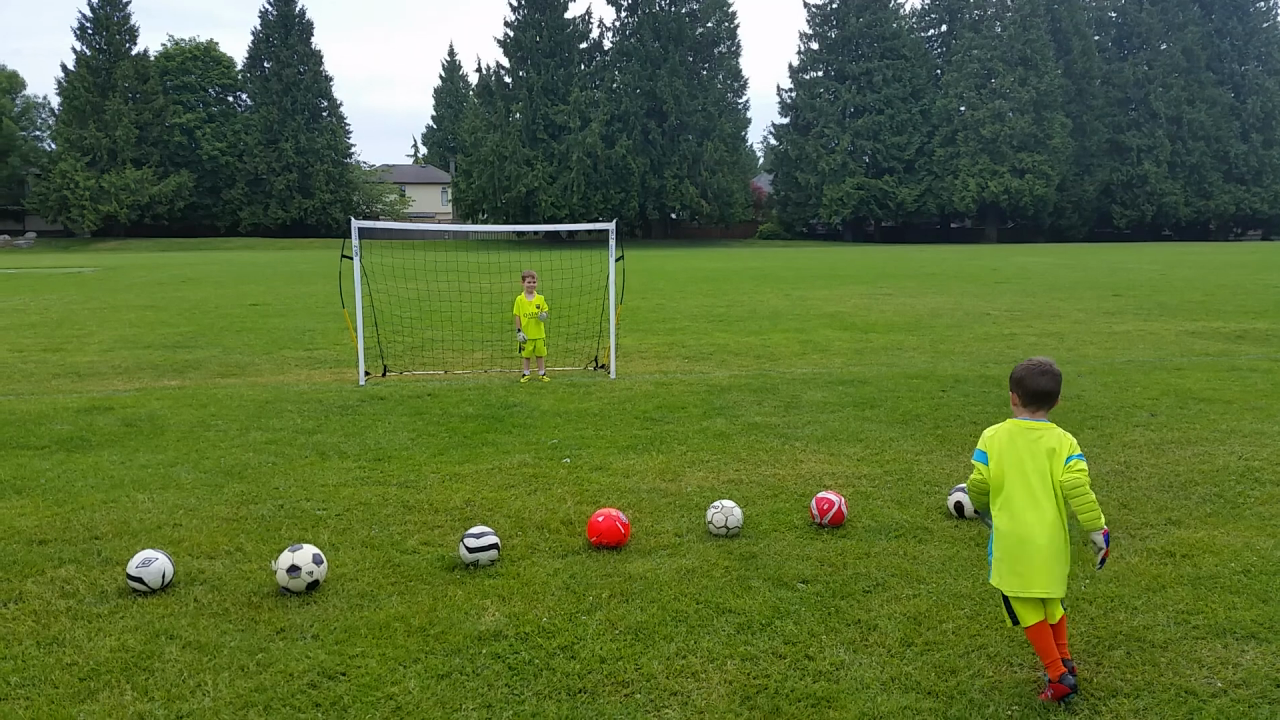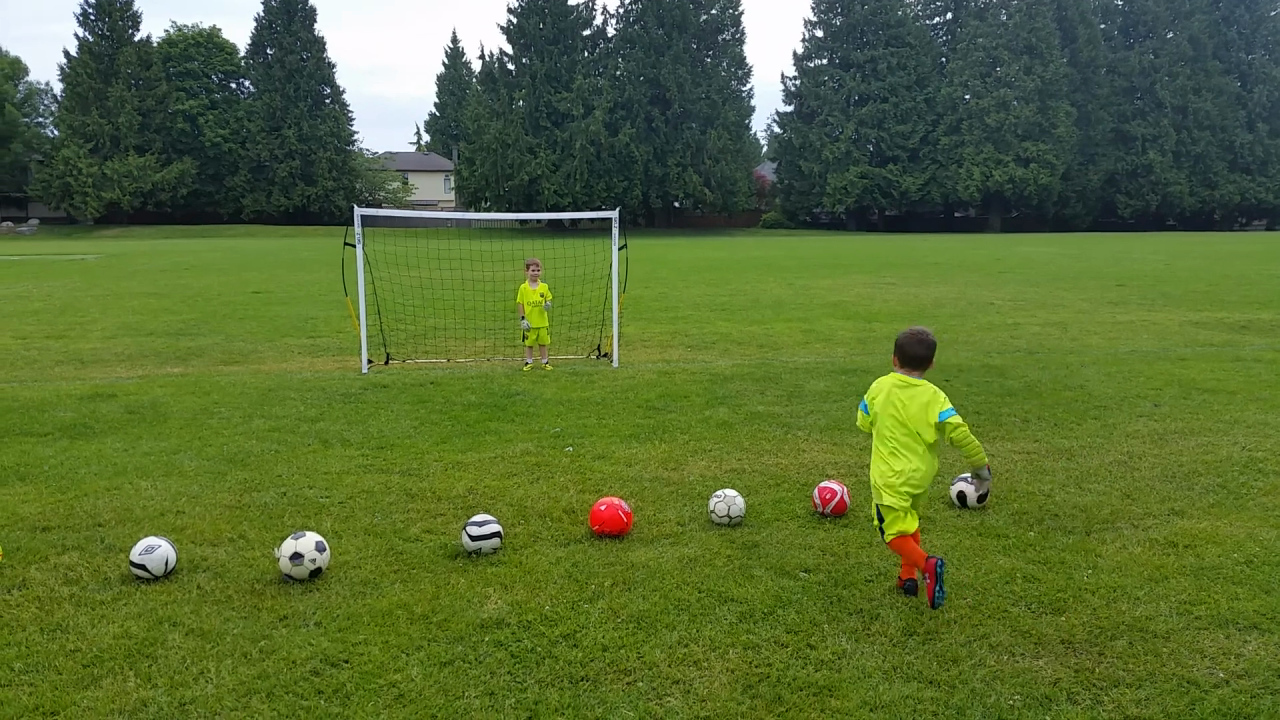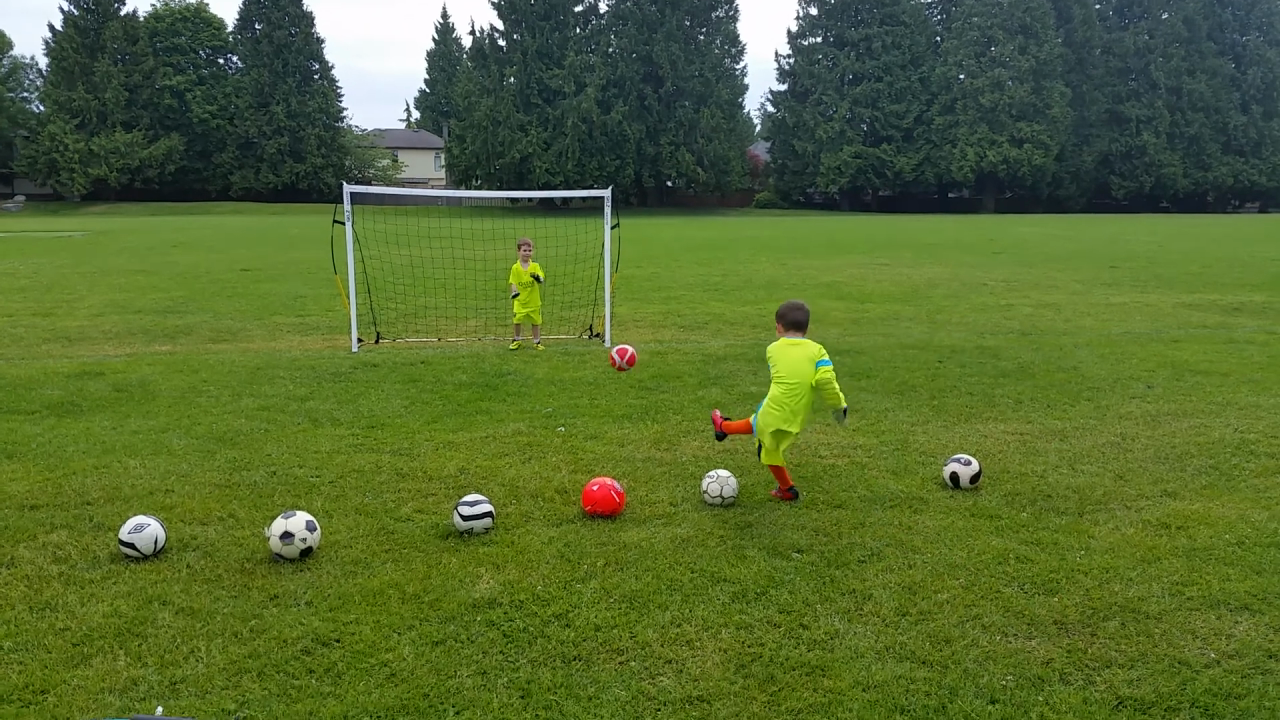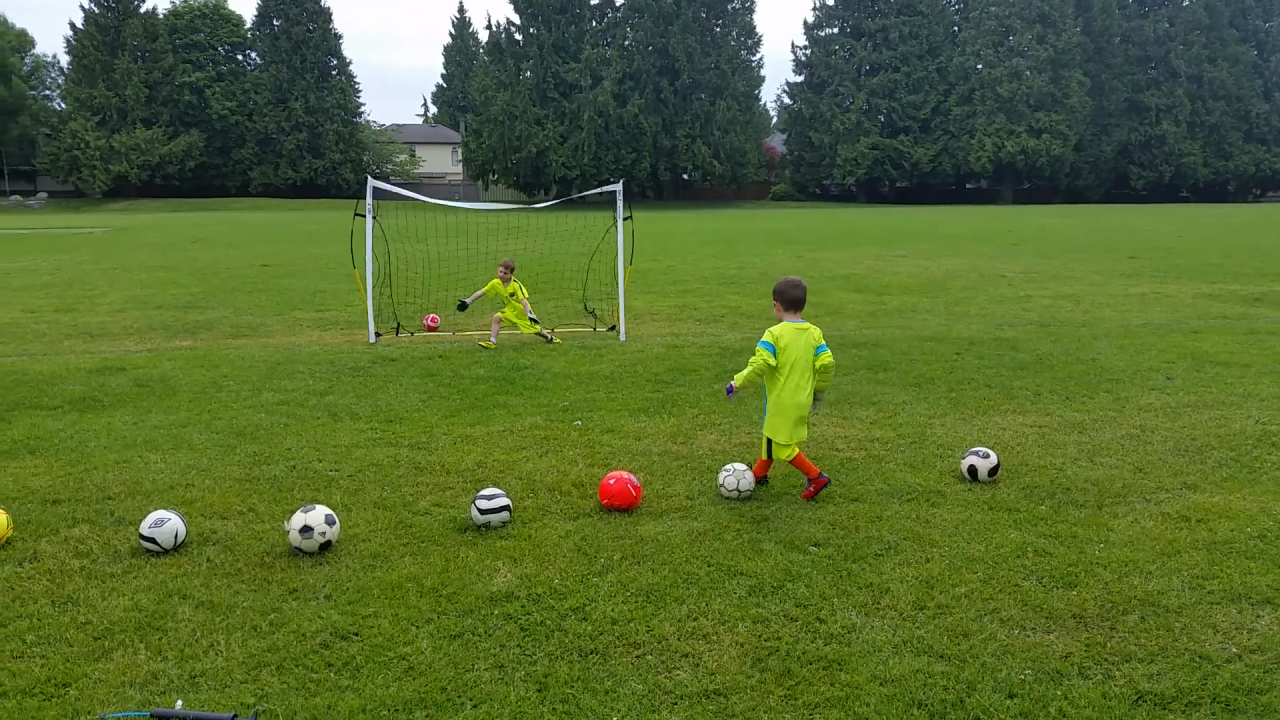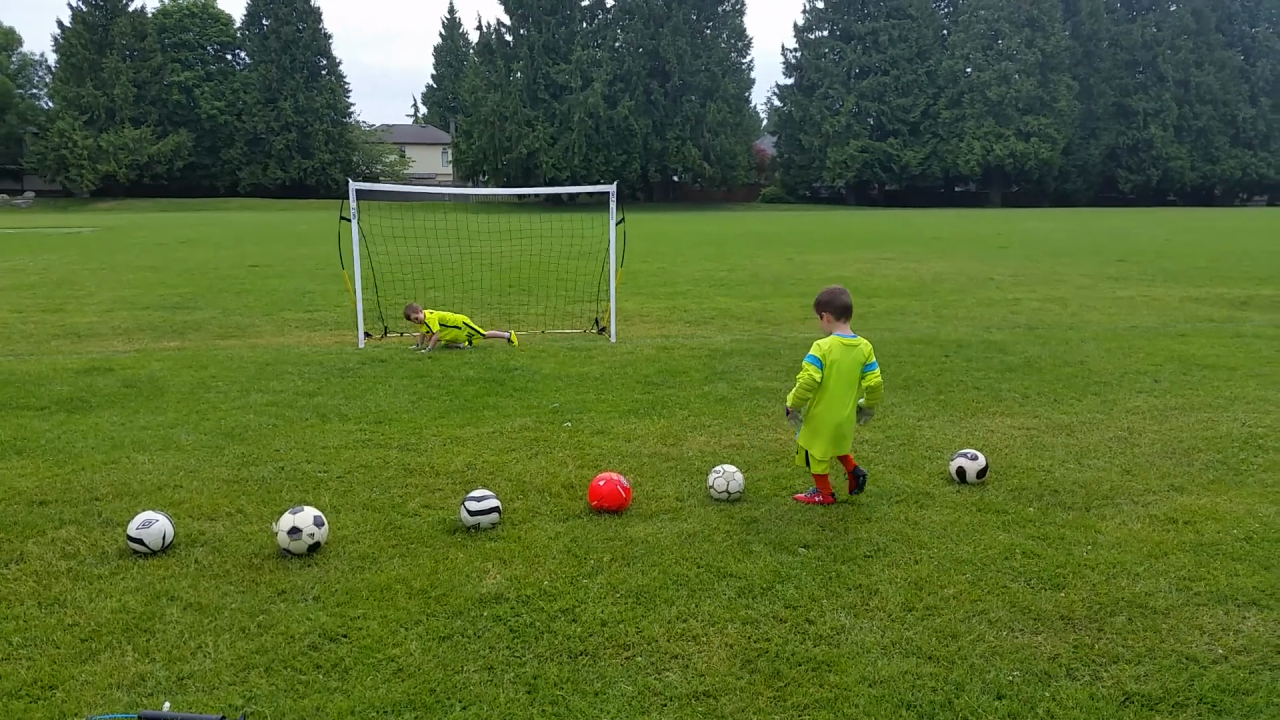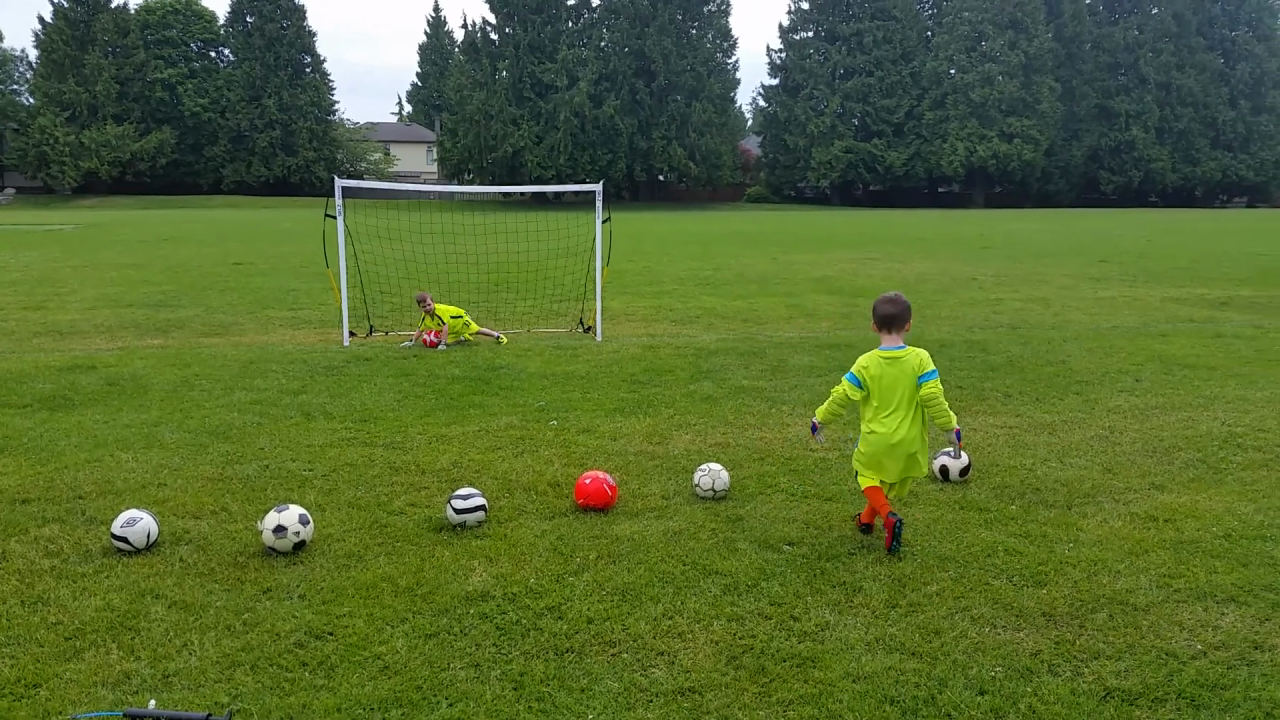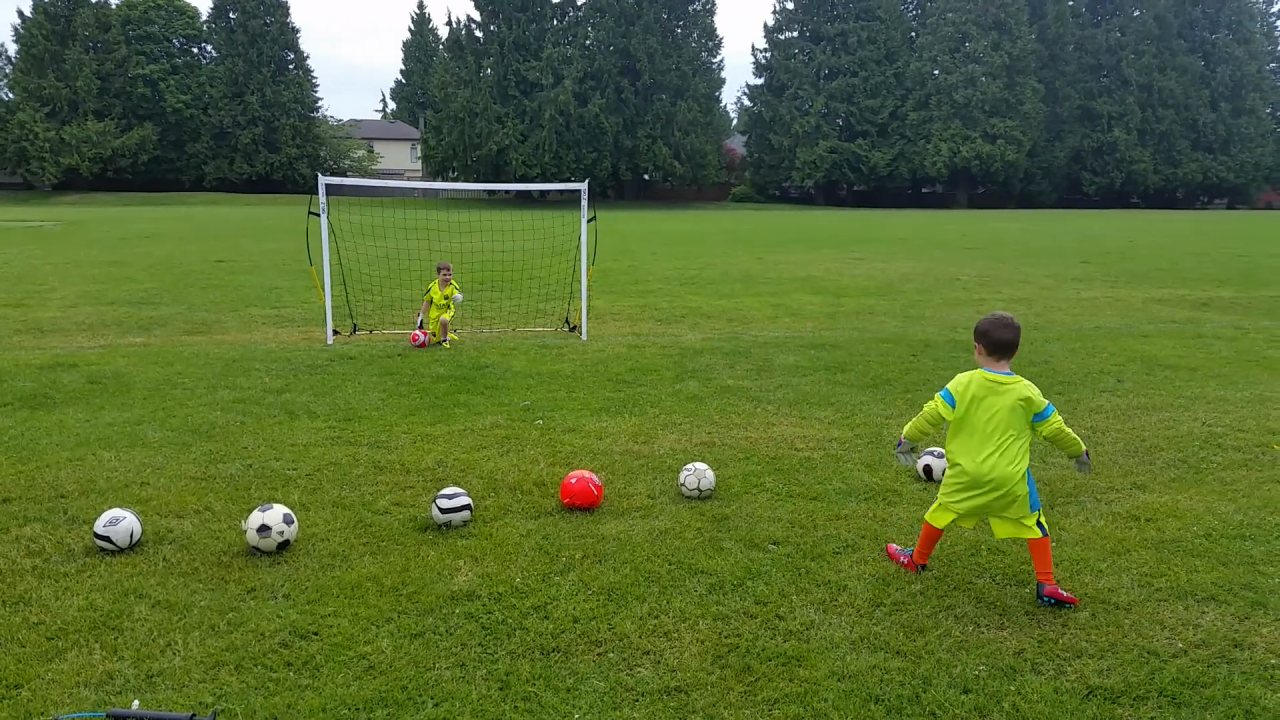
dt=0.5s
person 1, frame 1
left shoulder: (994, 437)
right shoulder: (1064, 441)
left elbow: (980, 484)
right elbow: (1079, 490)
left wrist: (984, 510)
right wrist: (1099, 533)
left hip: (1013, 542)
right hip: (1053, 541)
left knee: (1030, 613)
right knee: (1052, 601)
left ankle: (1059, 676)
right ankle: (1061, 664)
person 1, frame 2
left shoulder: (879, 387)
right shoulder: (934, 397)
left elbow: (864, 422)
right elbow: (960, 434)
right wrist: (981, 466)
left hip: (889, 475)
right hip: (922, 475)
left knee: (896, 532)
right knee: (908, 515)
left ankle: (927, 564)
right ankle: (911, 576)
person 1, frame 3
left shoulder: (773, 349)
right shoulder: (817, 351)
right elbow: (827, 380)
right wrist: (839, 406)
left hip: (774, 410)
right hip: (794, 416)
left knee: (772, 453)
right knee: (757, 425)
left ankle: (787, 489)
person 1, frame 4
left shoulder: (775, 334)
right shoulder: (815, 333)
left elbow: (759, 366)
right elbow: (827, 364)
left wrist: (736, 383)
right wrist: (818, 391)
left hip: (783, 403)
right hip: (803, 402)
left knee: (782, 446)
right knee: (773, 440)
left ankle: (816, 477)
right ankle: (758, 474)
person 1, frame 5
left shoulder: (822, 347)
right shoulder: (864, 347)
left elbow: (807, 382)
right elbow: (874, 384)
left wrist: (792, 404)
right wrist: (868, 407)
left hip: (820, 418)
right hip: (846, 416)
left knee: (816, 455)
right knee: (834, 445)
left ankle: (824, 493)
right ankle: (853, 470)
person 1, frame 6
left shoulder: (865, 363)
right shoulder: (920, 358)
left elbow: (841, 396)
right elbow: (933, 397)
left wrist: (819, 418)
right wrist: (950, 426)
left hip: (877, 438)
right hip: (909, 440)
left knee: (868, 474)
right knee: (893, 481)
left ankle: (887, 516)
right ankle: (867, 518)
person 1, frame 7
left shoulder: (963, 383)
right shoulder: (1027, 391)
left elbow: (932, 414)
right elbow: (1054, 428)
left wrist: (907, 438)
right wrist: (1079, 451)
left hip: (967, 473)
right hip: (1008, 477)
left knee: (943, 510)
right knee: (1030, 522)
left ankle: (915, 559)
right ankle: (1047, 587)
